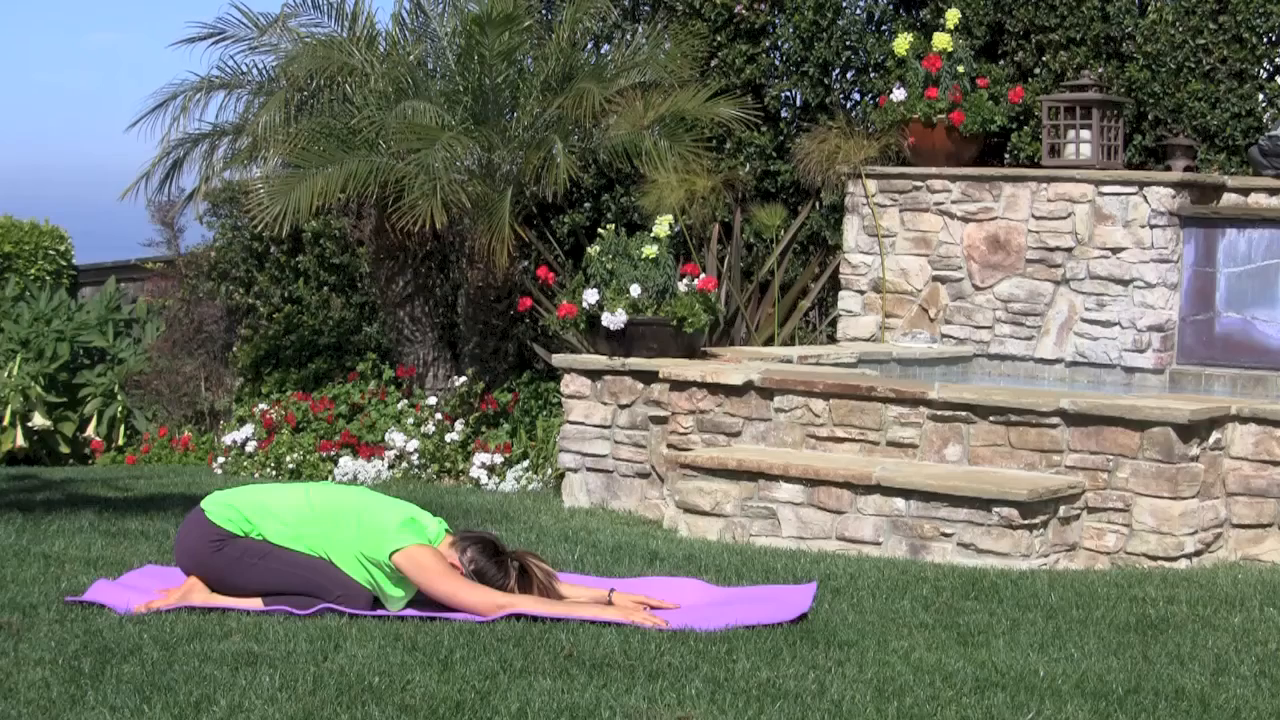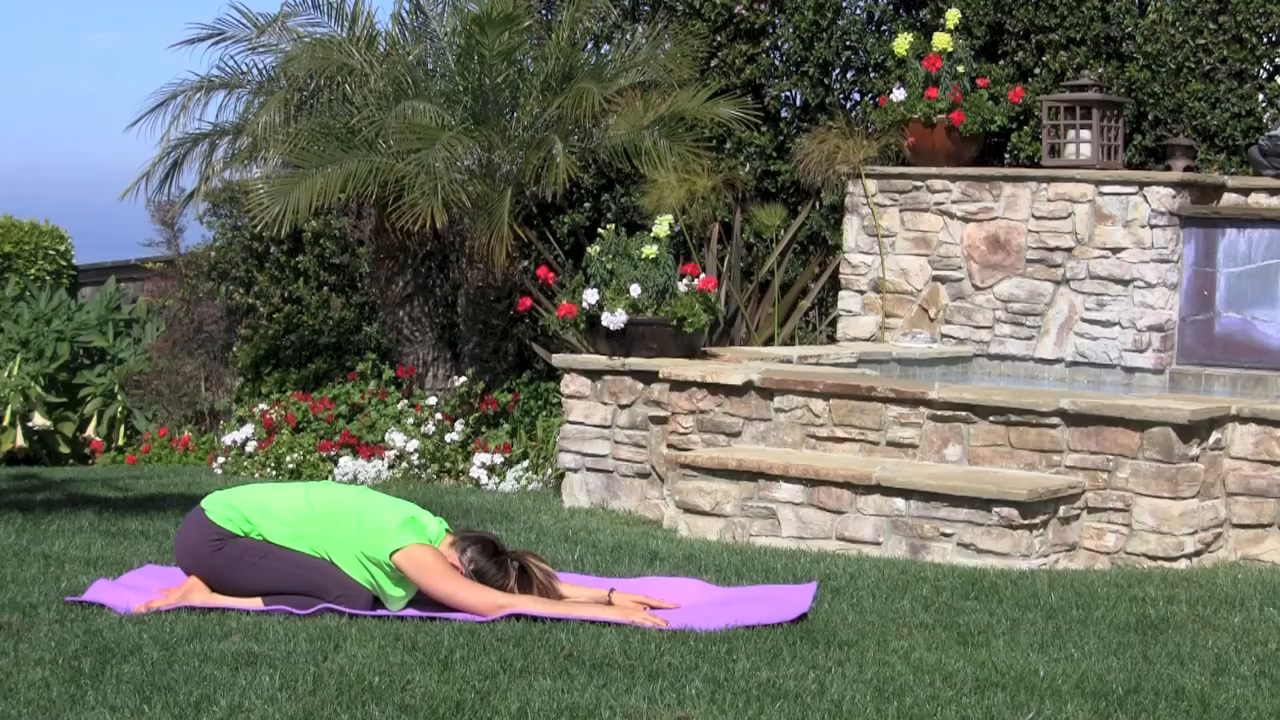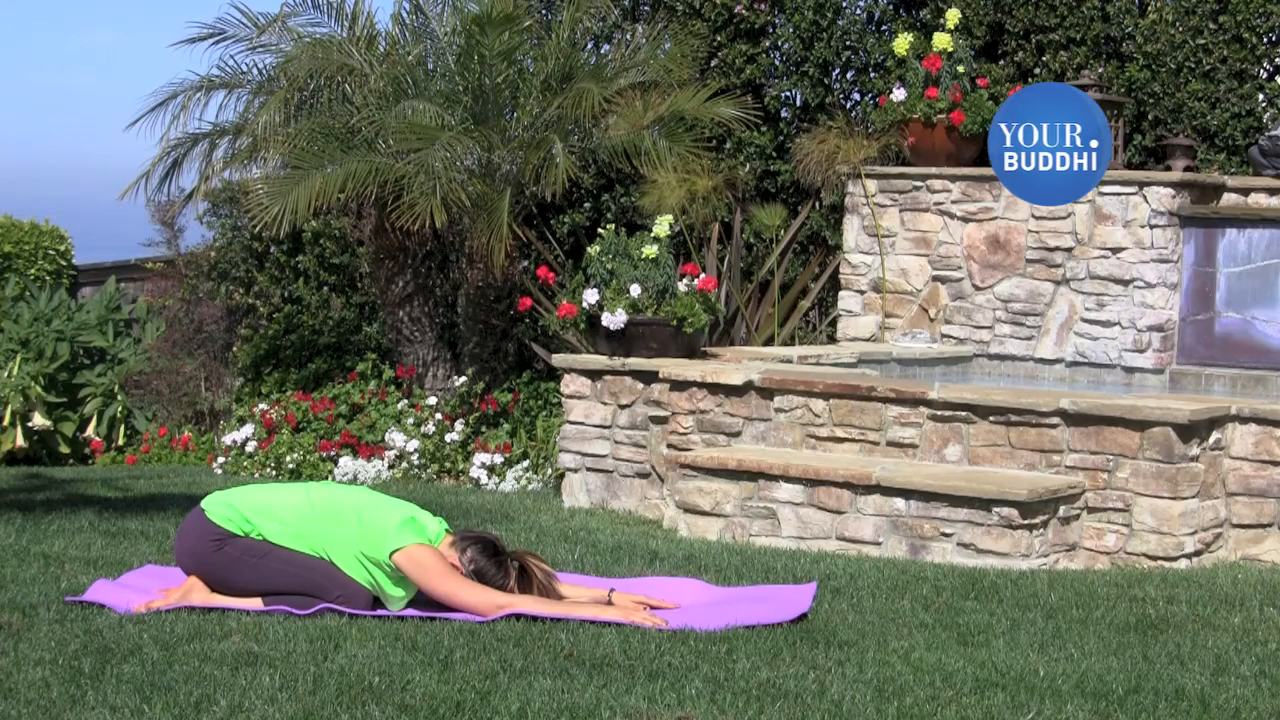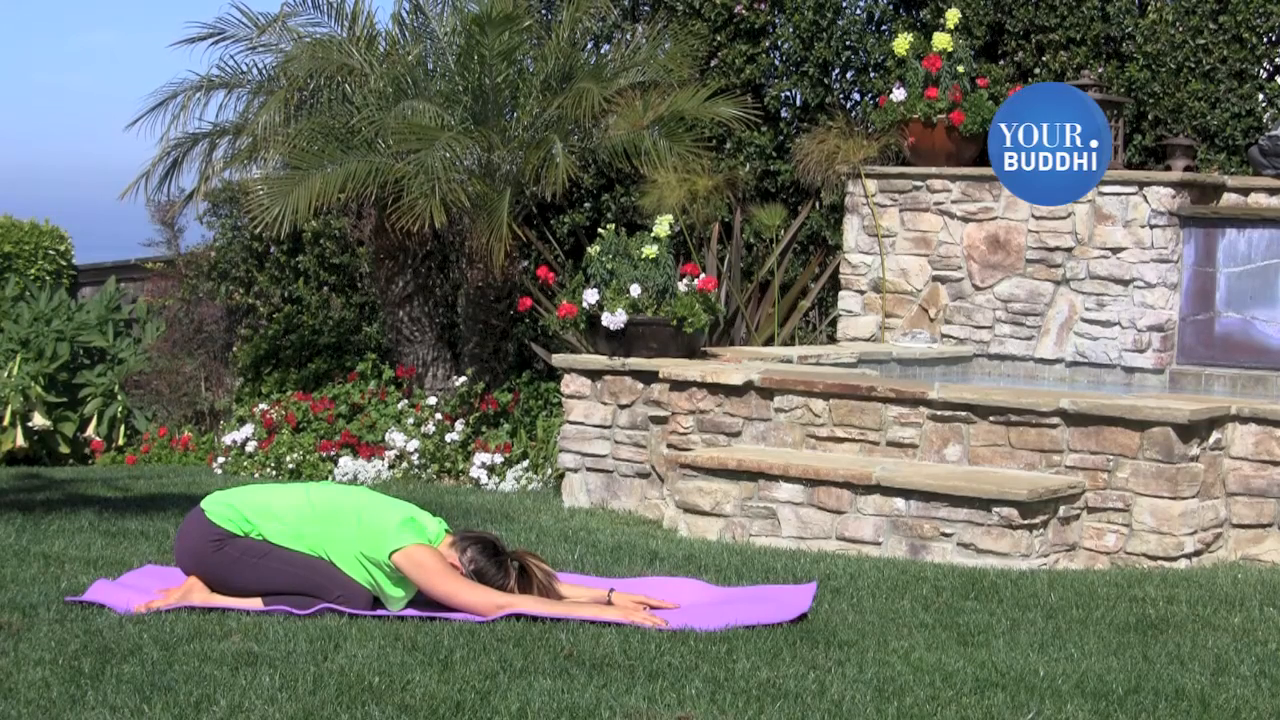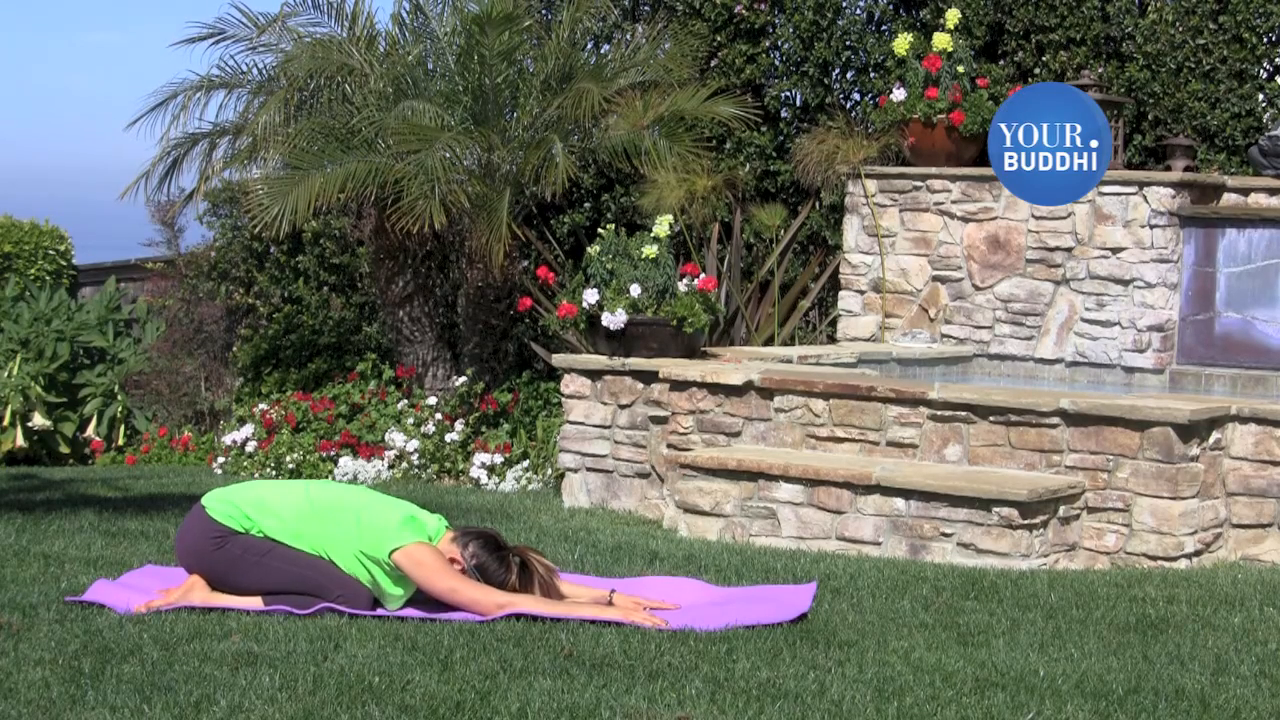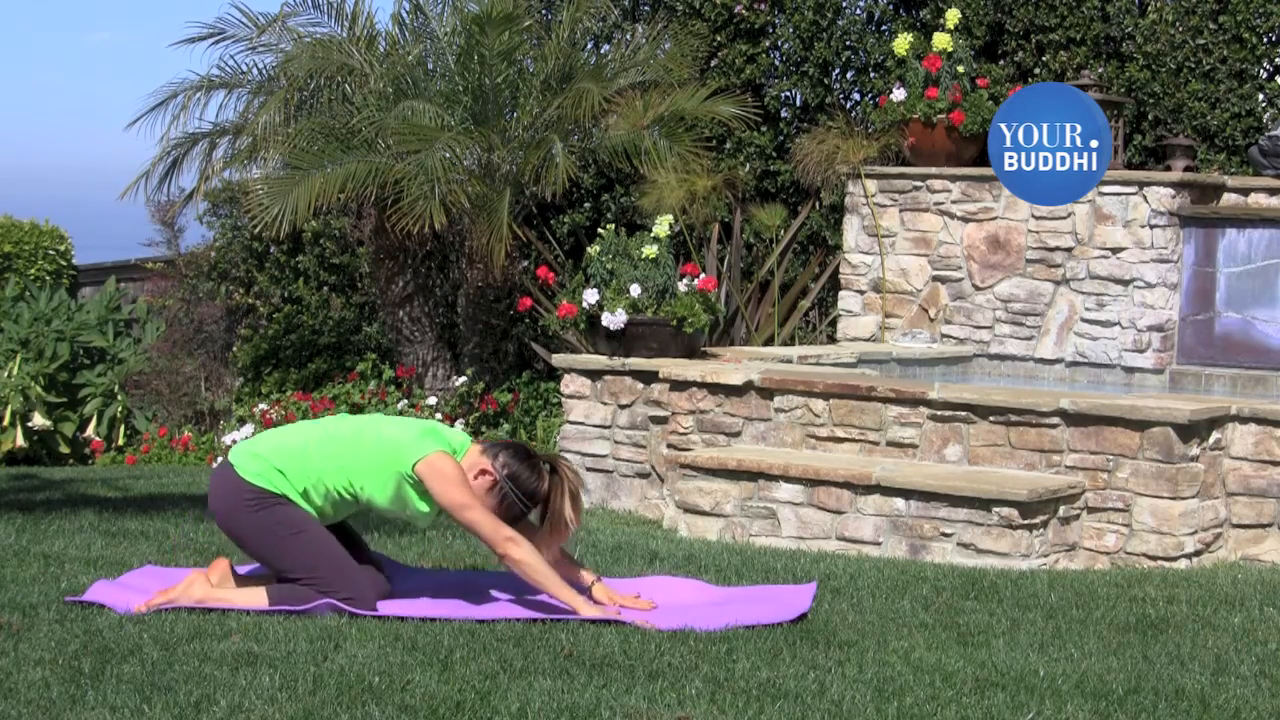
dt=0.7s
person 1, frame 1
left shoulder: (438, 536)
right shoulder: (414, 550)
left elbow: (531, 581)
right elbow: (498, 604)
left wrist: (611, 593)
right wrist: (602, 613)
left hip: (229, 516)
right hip: (210, 534)
left knee: (352, 589)
right knee: (349, 598)
left ankle: (211, 583)
right ankle: (205, 597)
person 1, frame 2
left shoulder: (438, 536)
right shoulder: (414, 550)
left elbow: (530, 579)
right elbow: (497, 603)
left wrist: (610, 594)
right wrist: (603, 612)
left hip: (228, 517)
right hip: (211, 534)
left knee: (352, 588)
right knee: (350, 598)
left ankle: (211, 587)
right ankle: (204, 597)
person 1, frame 3
left shoulder: (439, 536)
right shoulder: (414, 550)
left elbow: (535, 582)
right elbow: (497, 604)
left wrist: (611, 594)
right wrist: (603, 612)
left hip: (228, 518)
right hip: (211, 534)
left knee: (347, 590)
right knee: (350, 600)
left ankle: (210, 585)
right ankle: (204, 598)
person 1, frame 4
left shoulder: (439, 536)
right shoulder: (414, 550)
left elbow: (533, 579)
right elbow: (496, 604)
left wrist: (611, 593)
right wrist: (604, 613)
left hip: (228, 518)
right hip: (211, 534)
left knee: (349, 590)
right knee: (349, 599)
left ankle: (213, 585)
right ankle: (204, 598)
person 1, frame 5
left shoulder: (437, 534)
right shoulder: (413, 550)
left elbow: (534, 579)
right elbow: (502, 603)
left wrist: (613, 595)
right wrist: (607, 613)
left hip: (230, 516)
right hip: (212, 532)
left knee: (358, 589)
right knee: (349, 600)
left ankle: (217, 582)
right ankle: (206, 596)
person 1, frame 6
left shoulder: (467, 453)
right shoulder: (439, 463)
left elbow: (528, 531)
right elbow: (507, 544)
left wrist: (593, 585)
right wrist: (578, 605)
left hip: (271, 482)
right hip: (247, 490)
left knee: (373, 587)
right knee: (354, 600)
left ankle: (232, 577)
right ankle: (209, 594)
